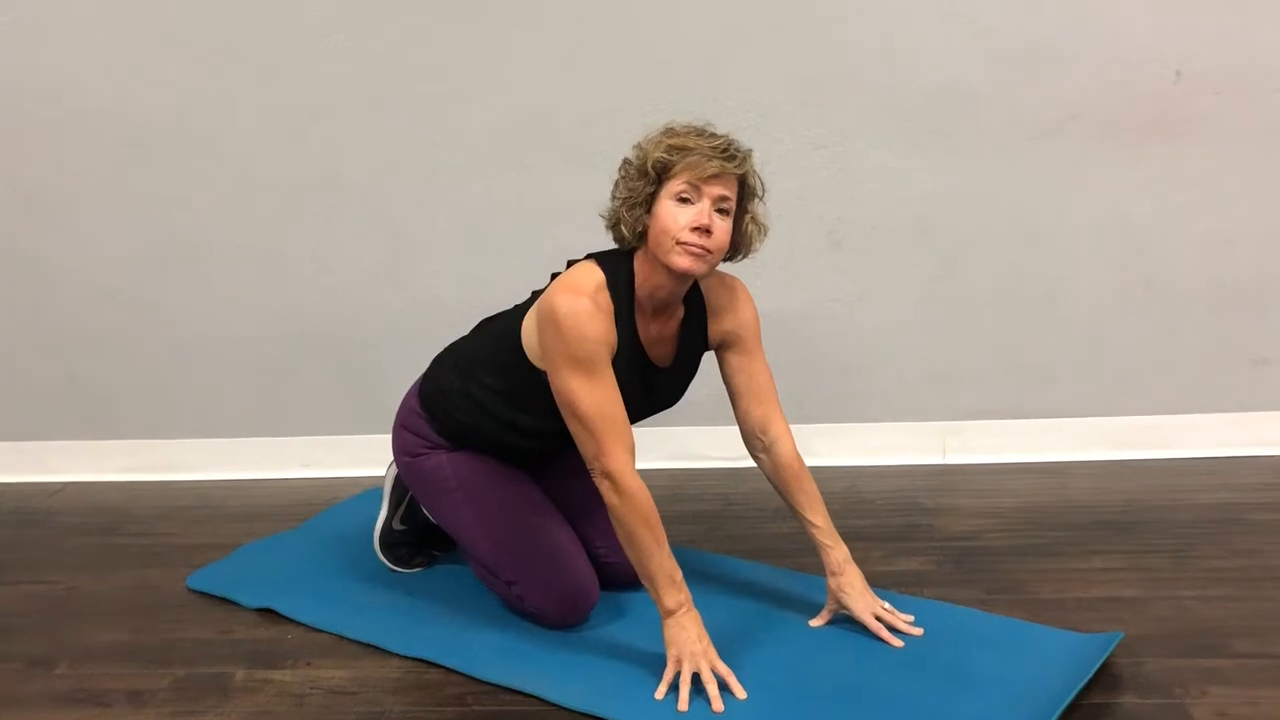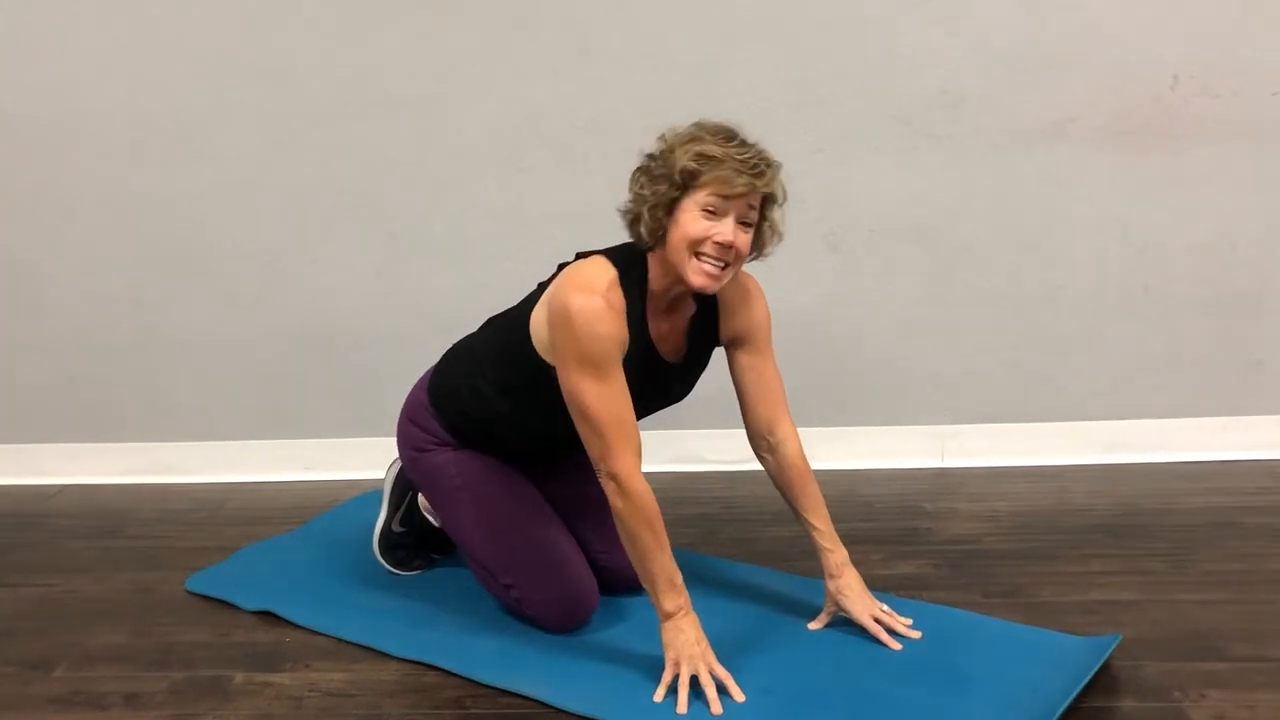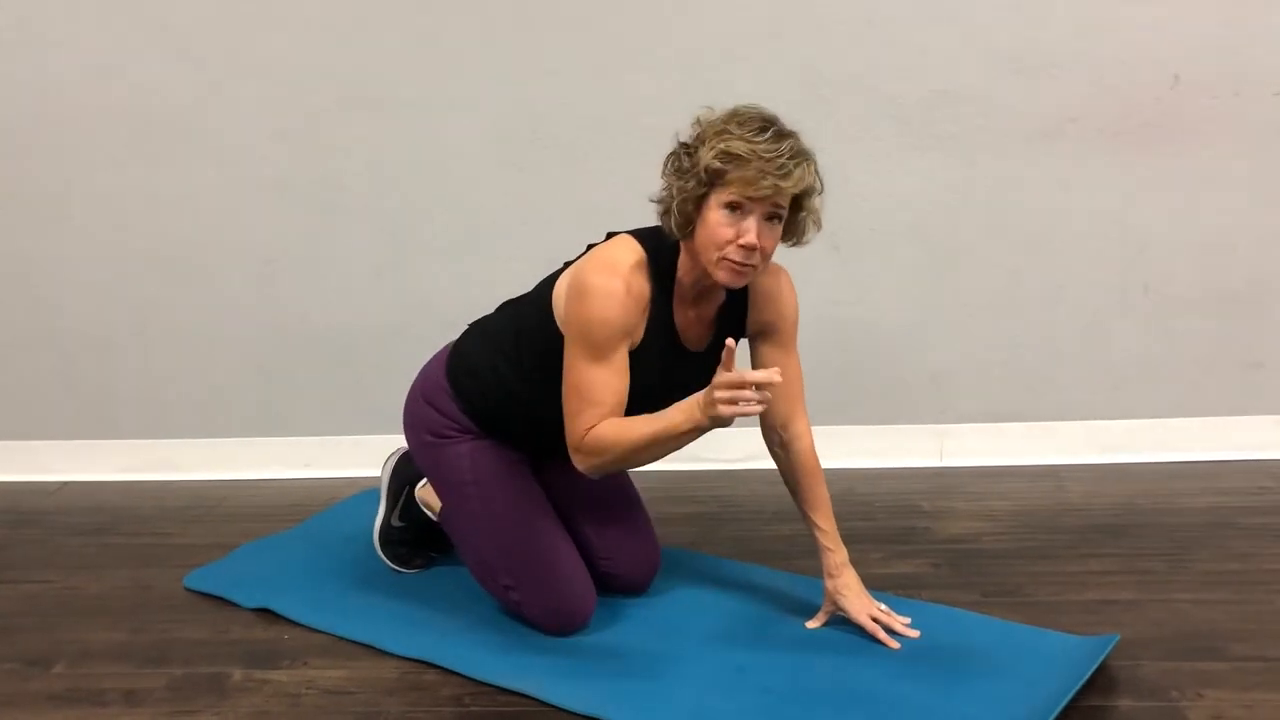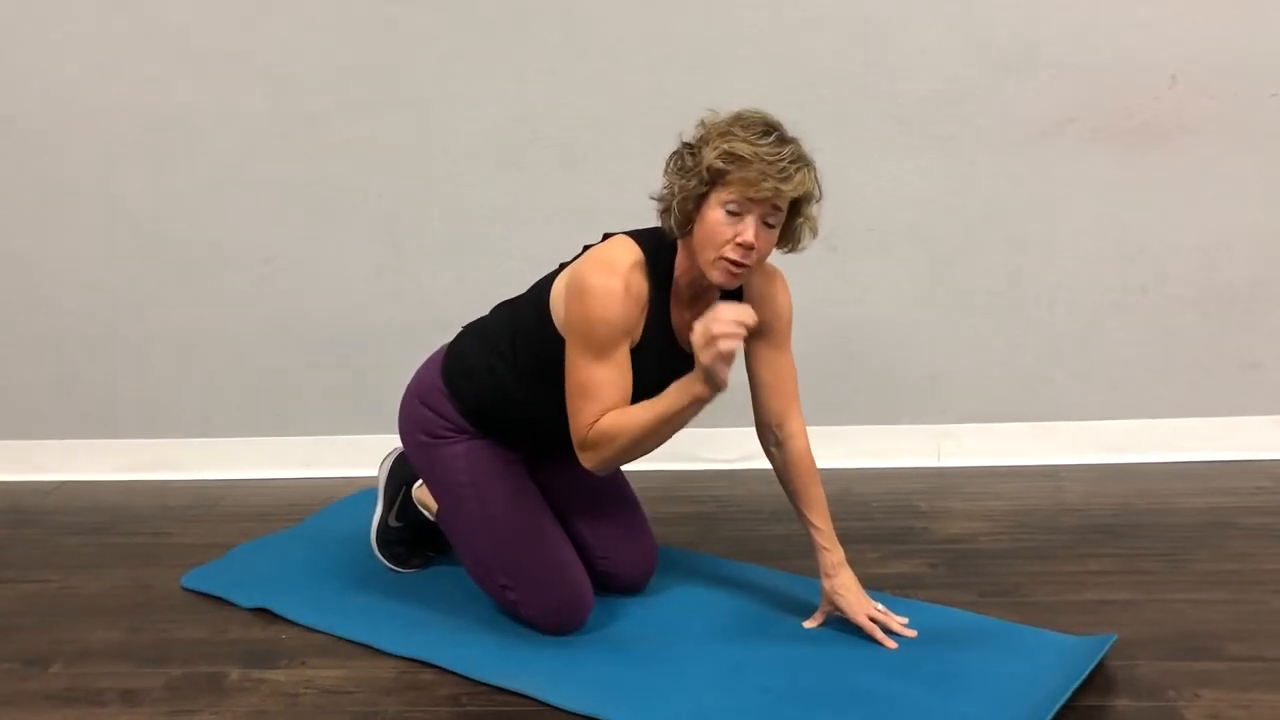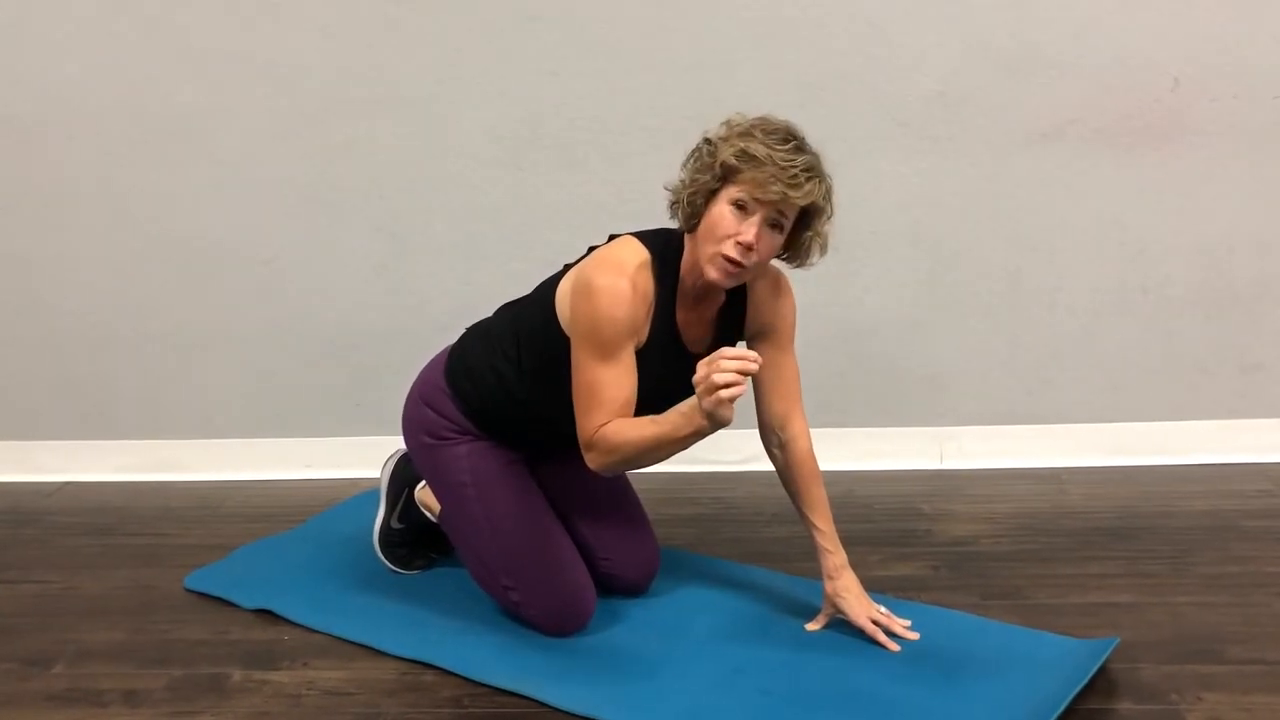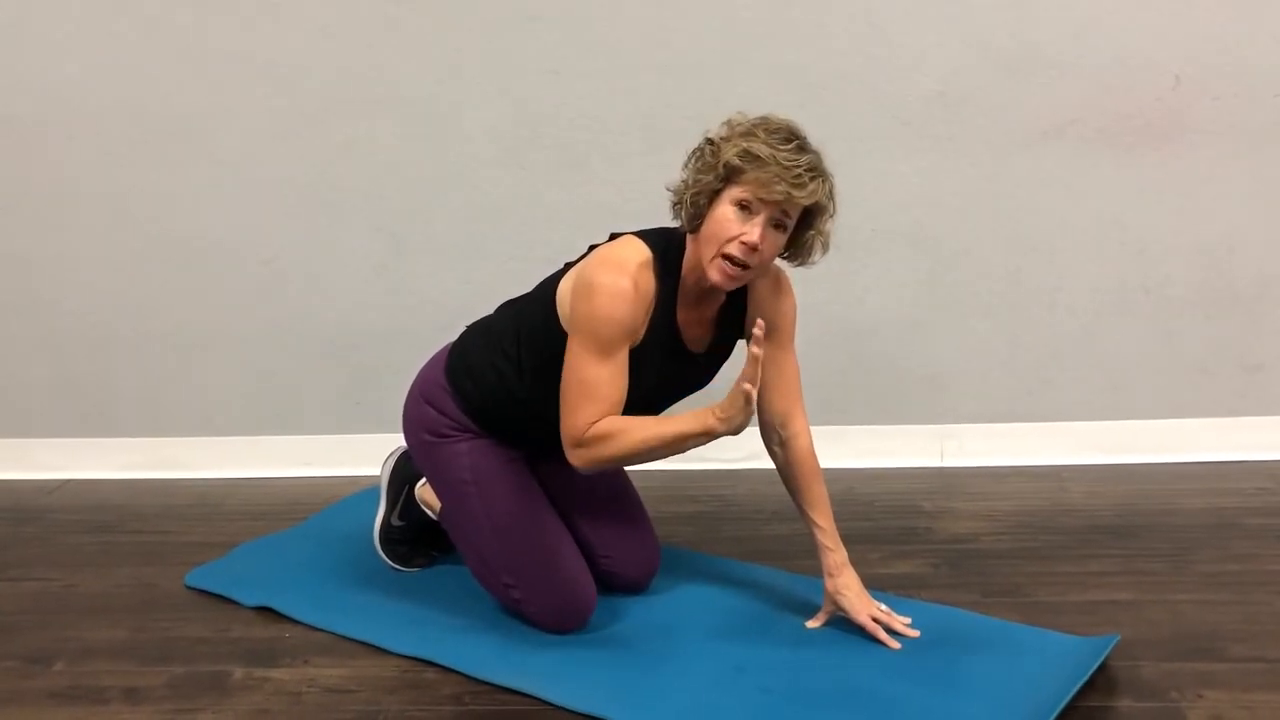
dt=0.7s
person 1, frame 1
left shoulder: (725, 304)
right shoulder: (580, 305)
left elbow: (769, 438)
right elbow: (614, 473)
left wrist: (839, 565)
right wrist: (677, 613)
left hip: (541, 441)
right hip: (449, 435)
left knee: (624, 568)
right knee: (565, 599)
left ankle: (496, 512)
right ankle: (424, 507)
person 1, frame 2
left shoulder: (738, 301)
right shoulder: (591, 302)
left elbow: (775, 438)
right elbow: (621, 475)
left wrist: (839, 567)
right wrist: (676, 618)
left hip: (548, 438)
right hip: (454, 432)
left knee: (624, 572)
right knee: (564, 604)
left ankle: (485, 512)
right ankle: (427, 508)
person 1, frame 3
left shoulder: (769, 291)
right shoulder: (613, 282)
left elbow: (789, 432)
right elbow: (589, 450)
left wrist: (837, 566)
right wrist: (704, 410)
left hip: (550, 424)
right hip: (466, 411)
left knee: (633, 573)
right knee: (562, 608)
left ankle: (496, 507)
right ankle: (426, 498)
person 1, frame 4
left shoulder: (763, 292)
right shoulder: (611, 282)
left elbow: (782, 431)
right elbow: (596, 448)
left wrist: (834, 565)
right wrist: (701, 383)
left hip: (548, 427)
right hip: (460, 414)
left knee: (630, 571)
right knee: (559, 606)
left ankle: (495, 504)
right ankle: (422, 496)
person 1, frame 5
left shoulder: (766, 294)
right shoulder: (619, 282)
left elbow: (786, 432)
right elbow: (601, 449)
left wrist: (836, 568)
right wrist: (702, 415)
left hip: (552, 425)
right hip: (464, 413)
left knee: (633, 573)
right knee: (561, 607)
left ankle: (499, 503)
right ankle: (424, 498)
person 1, frame 6
left shoulder: (767, 293)
right shoulder: (620, 281)
left elbow: (786, 431)
right elbow: (586, 444)
left wrist: (837, 566)
right wrist: (718, 419)
left hip: (550, 425)
right hip: (464, 412)
left knee: (632, 571)
right knee: (562, 606)
left ankle: (490, 503)
right ankle: (423, 496)
